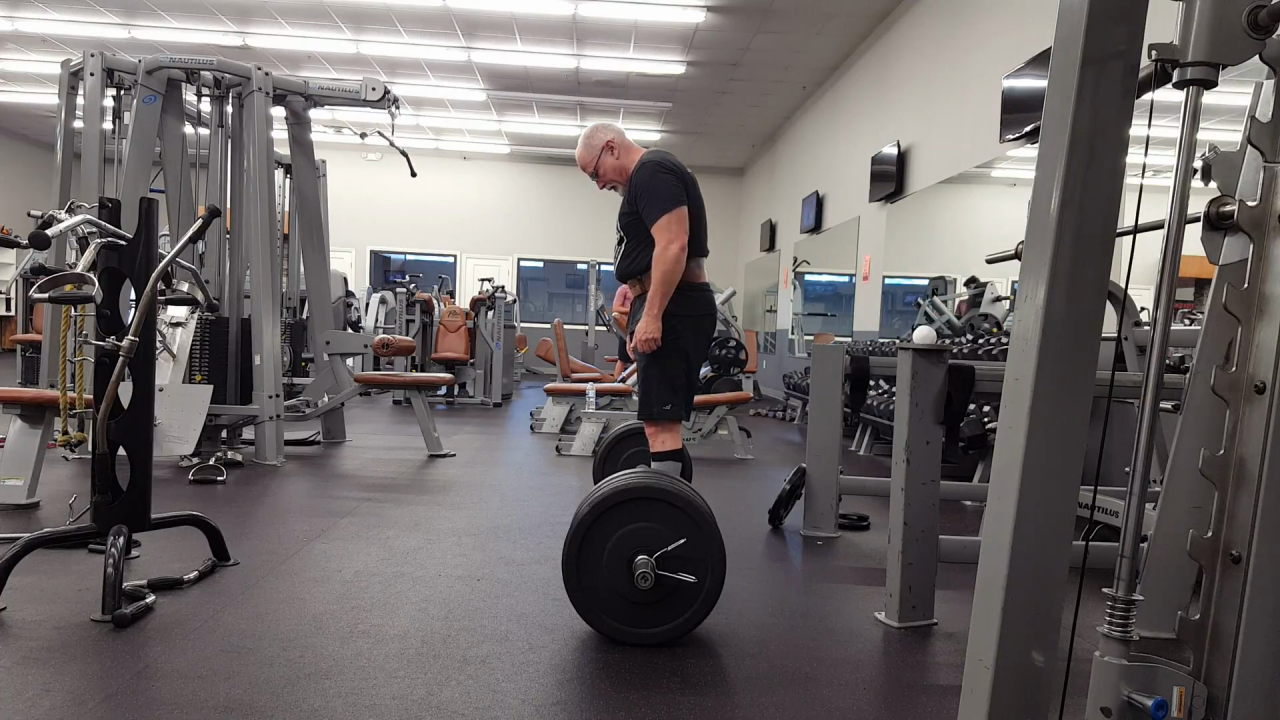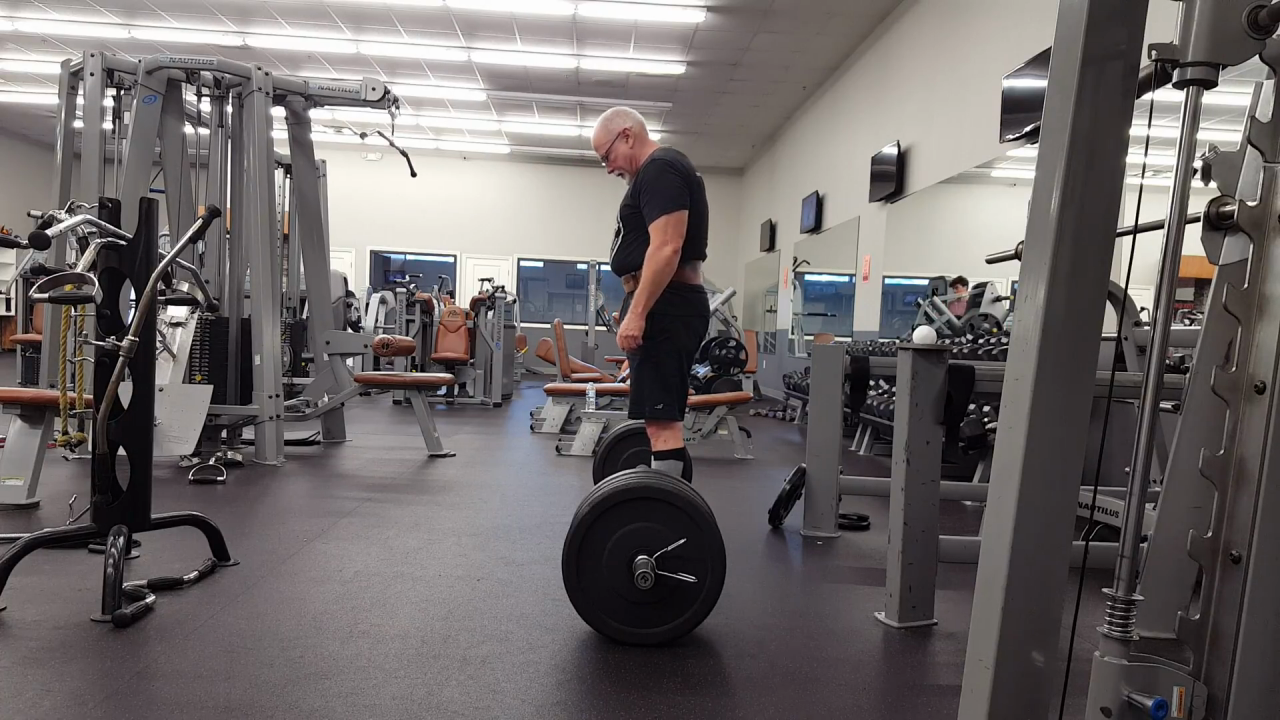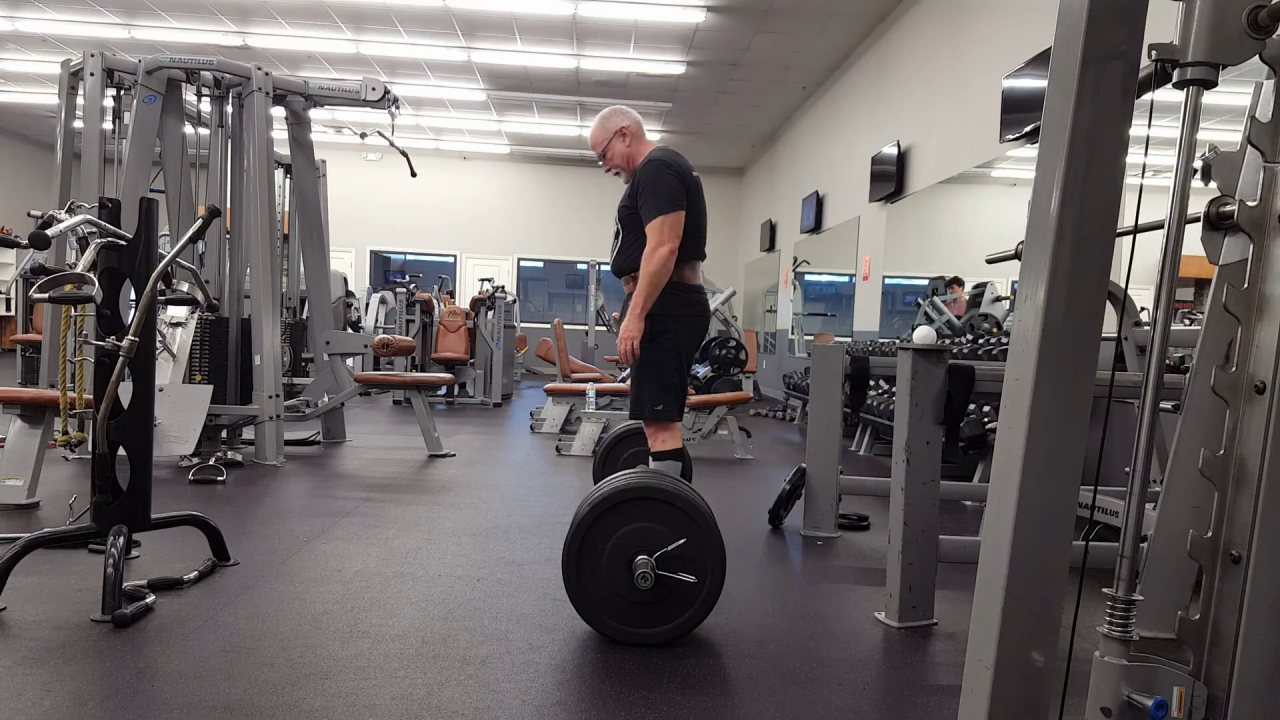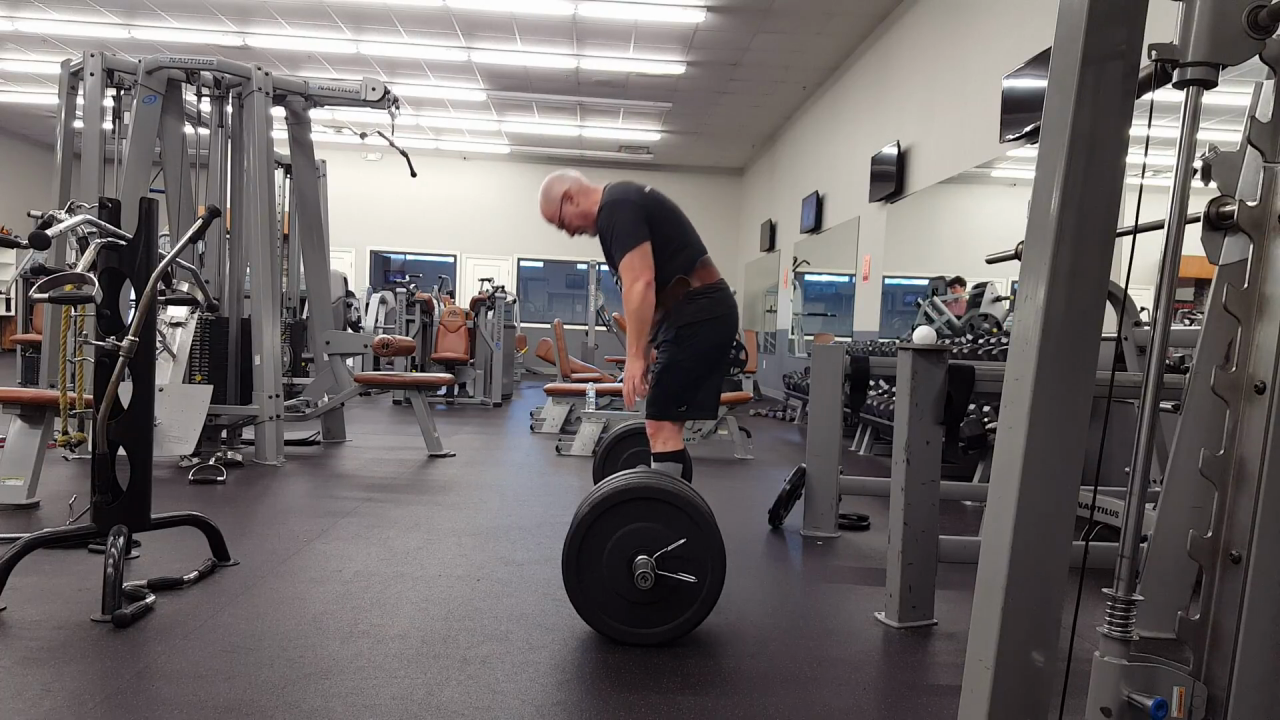
dt=0.5s
person 1, frame 1
left shoulder: (652, 172)
right shoulder: (649, 177)
left elbow: (673, 245)
left wrist: (651, 315)
right wrist: (645, 315)
left hip: (672, 310)
right hip: (669, 310)
left knee: (660, 422)
right knee: (659, 420)
person 1, frame 2
left shoulder: (660, 170)
right shoulder: (661, 172)
left elbow: (667, 247)
left wrist: (636, 313)
right wrist: (640, 311)
left hip: (664, 308)
right hip: (668, 307)
left knee: (661, 421)
right knee: (661, 419)
person 1, frame 3
left shoulder: (657, 169)
right shoulder: (658, 172)
left elbow: (663, 248)
left wrist: (635, 316)
right wrist: (639, 314)
left hip: (665, 309)
right hip: (669, 308)
left knee: (659, 421)
right knee: (659, 420)
person 1, frame 4
left shoulder: (617, 209)
right shoulder: (621, 203)
left elbow: (640, 284)
right elbow: (644, 284)
left wrist: (636, 357)
right wrist: (642, 351)
left hip: (698, 313)
right hip: (702, 312)
left knee: (661, 424)
right knee: (664, 422)
